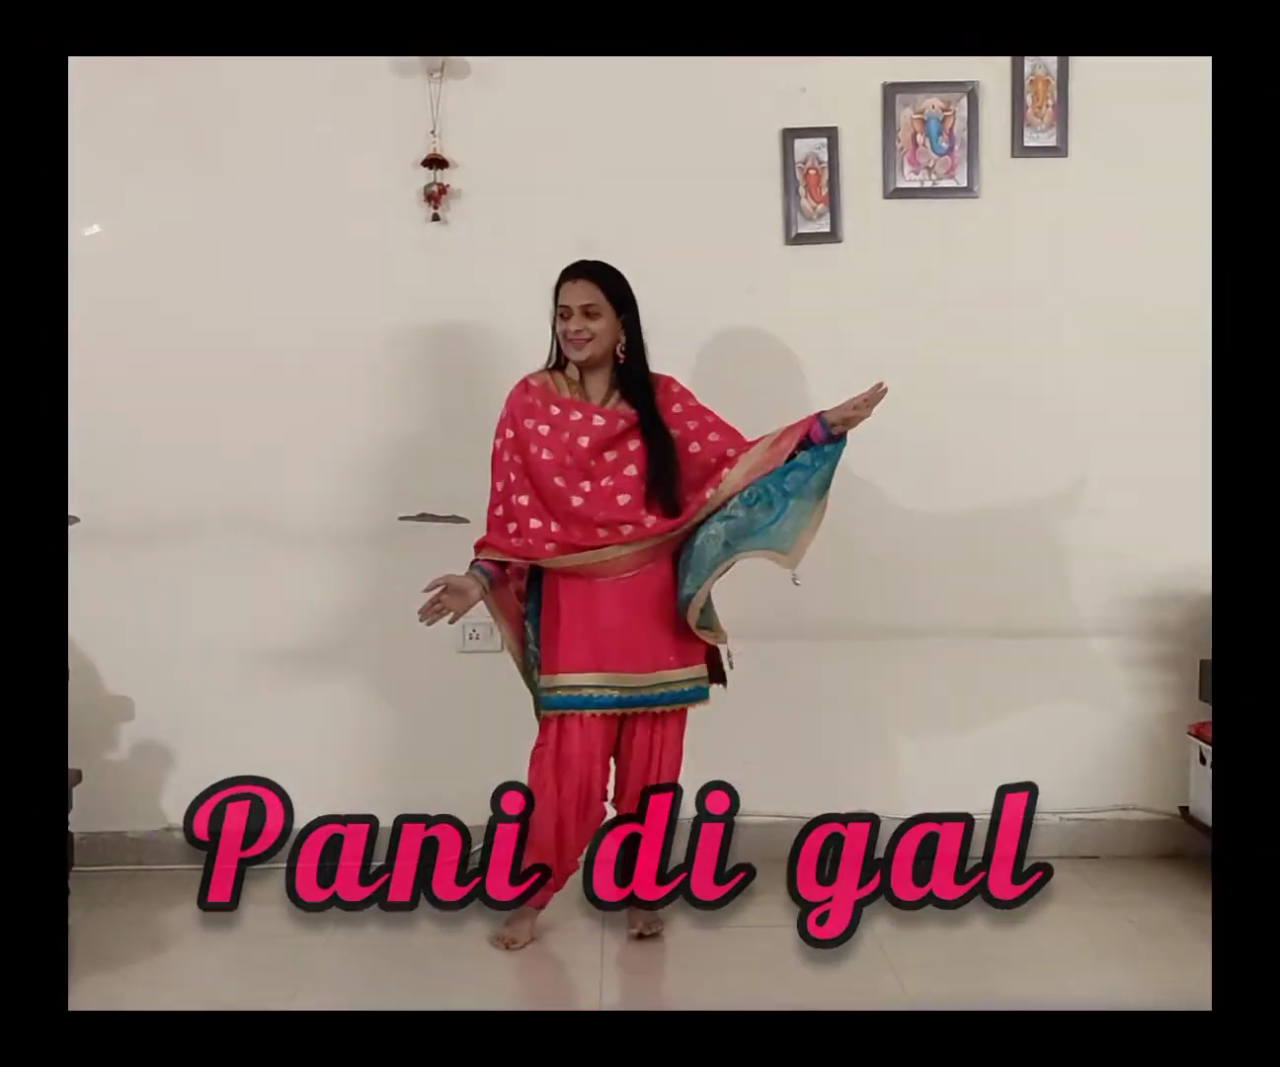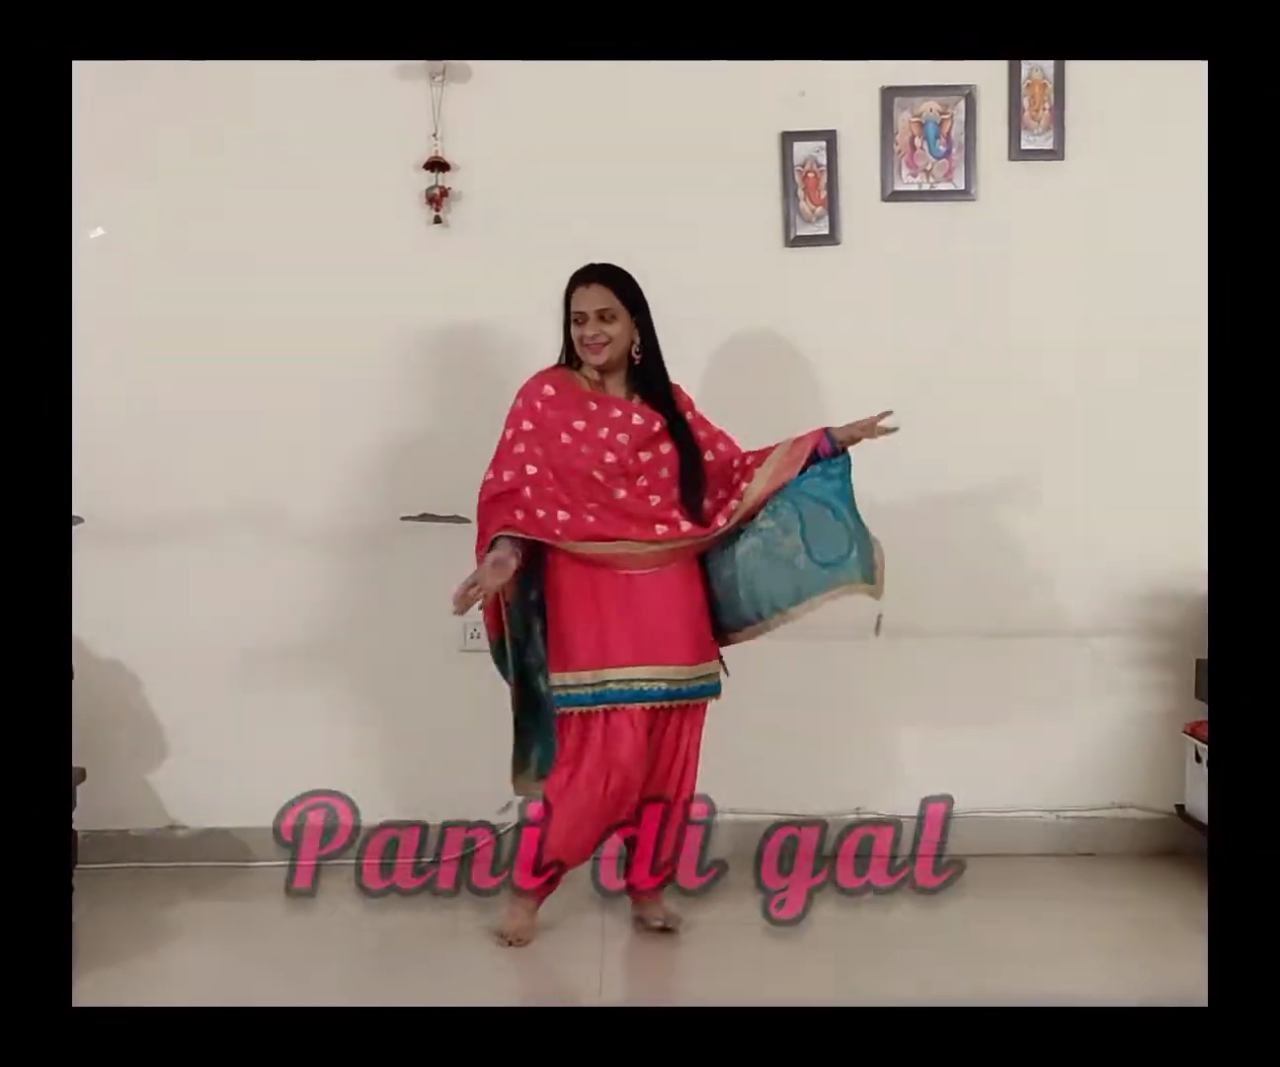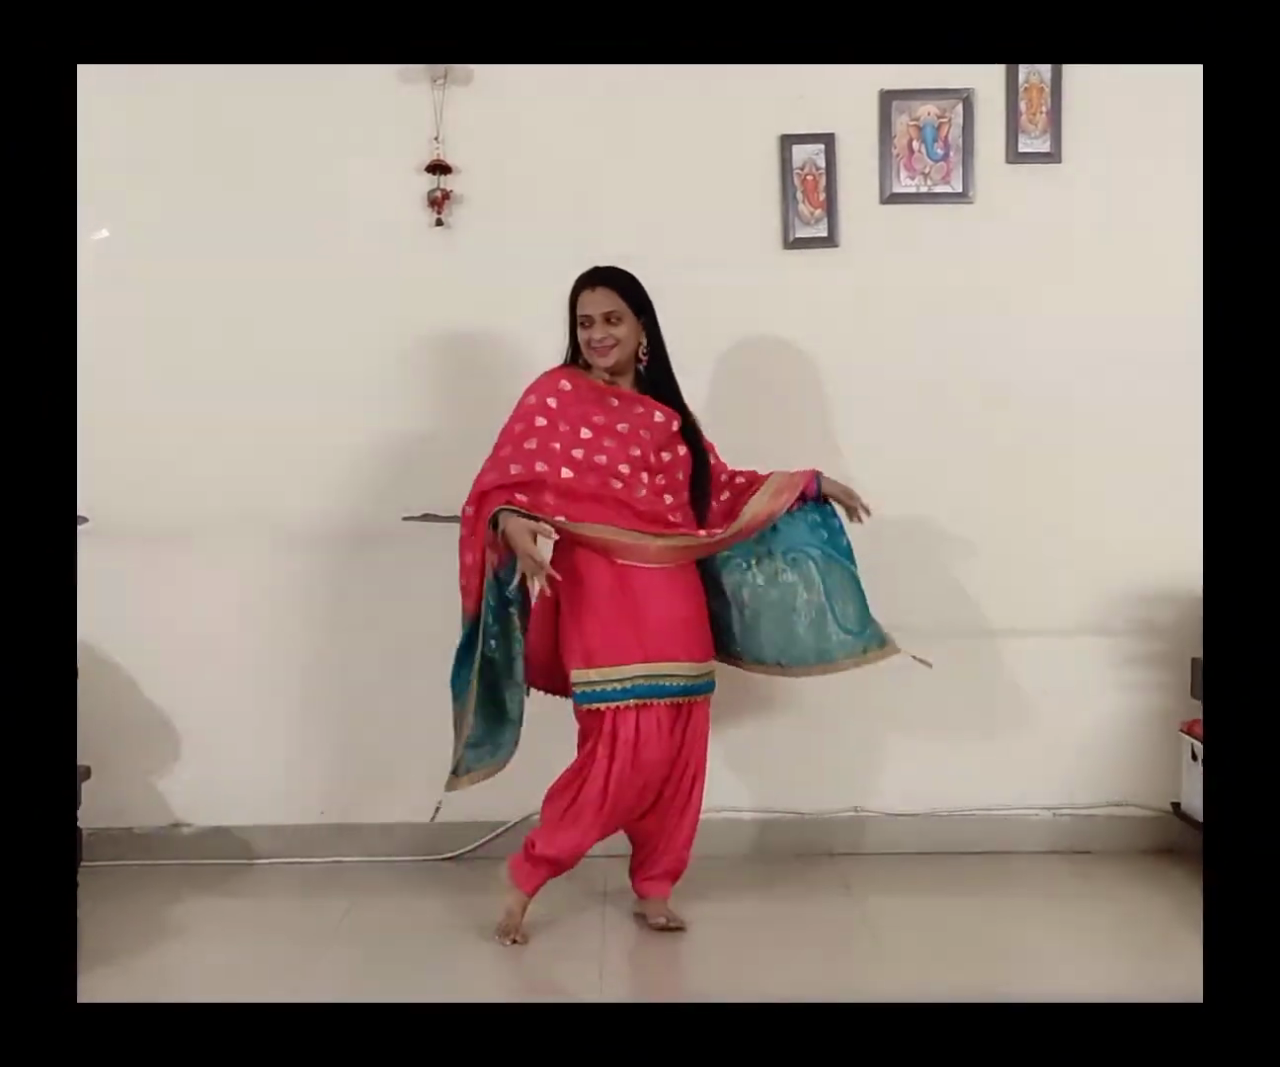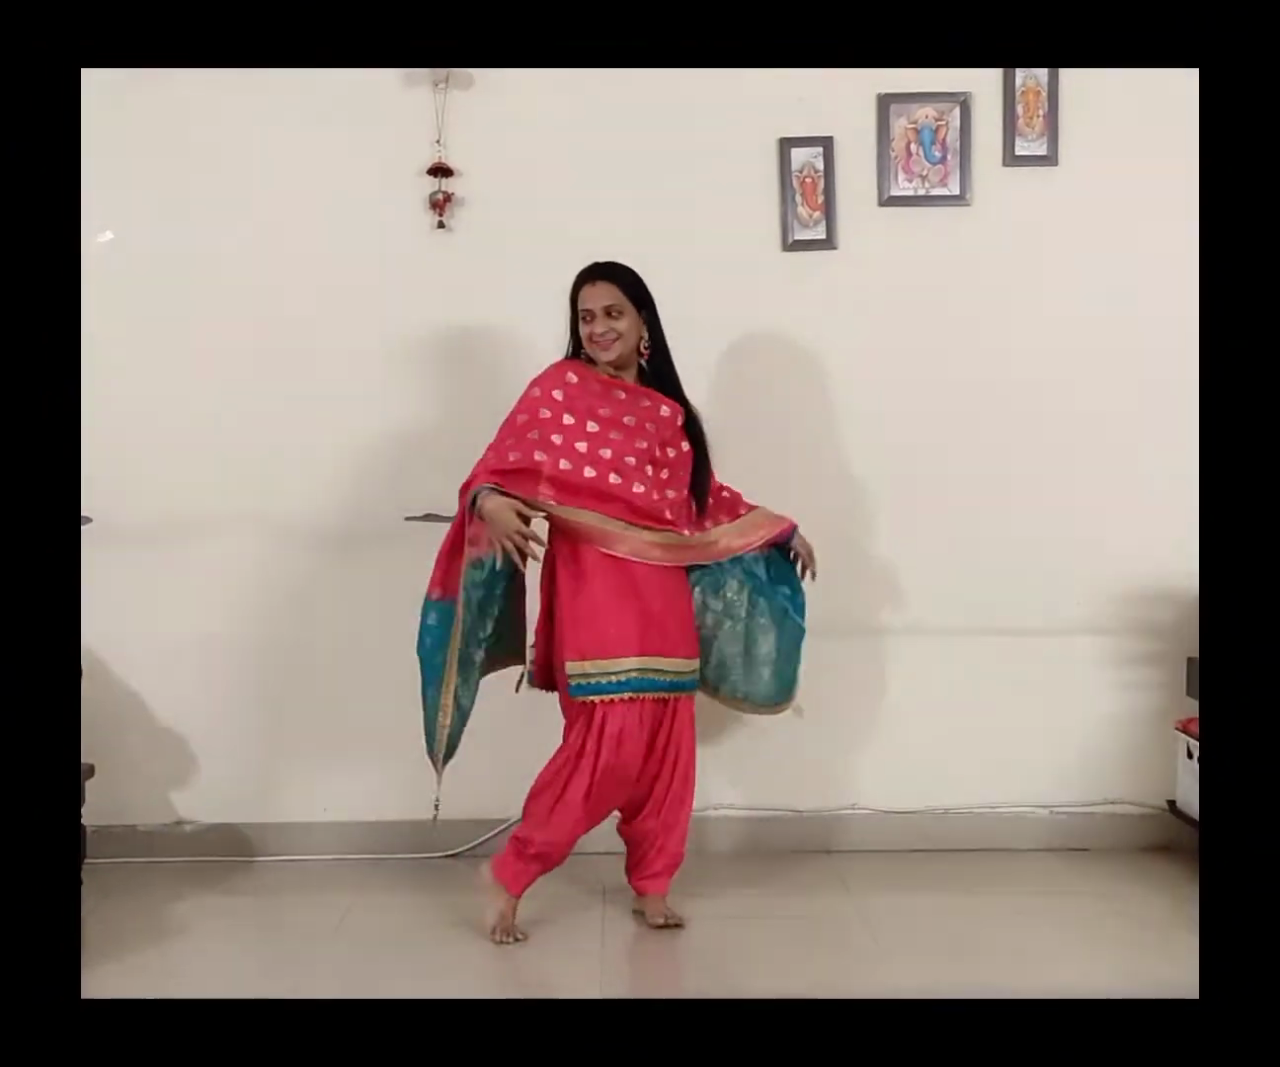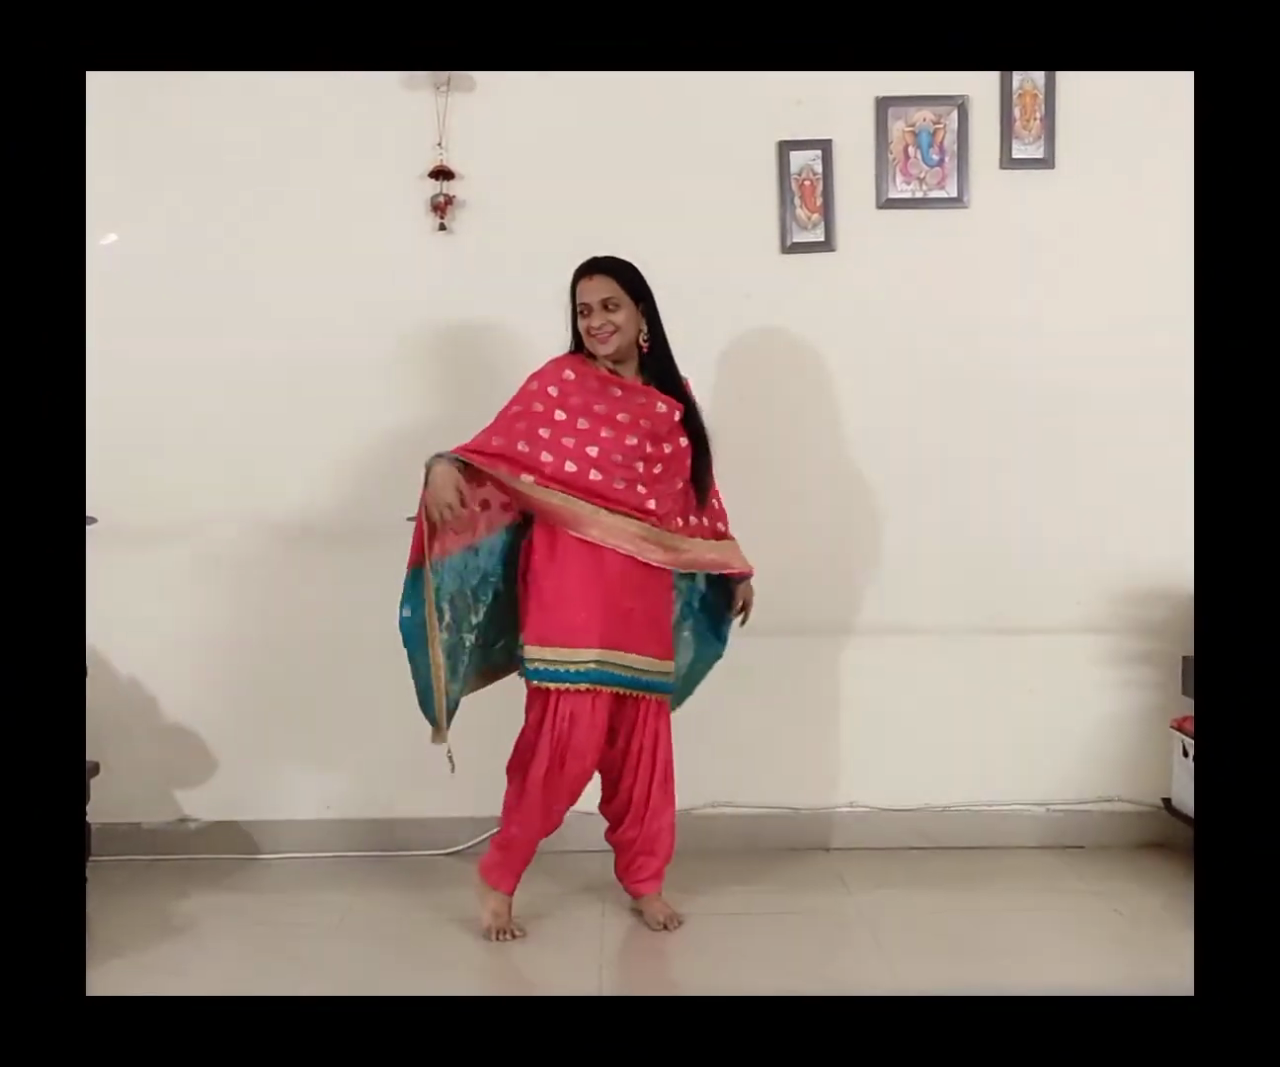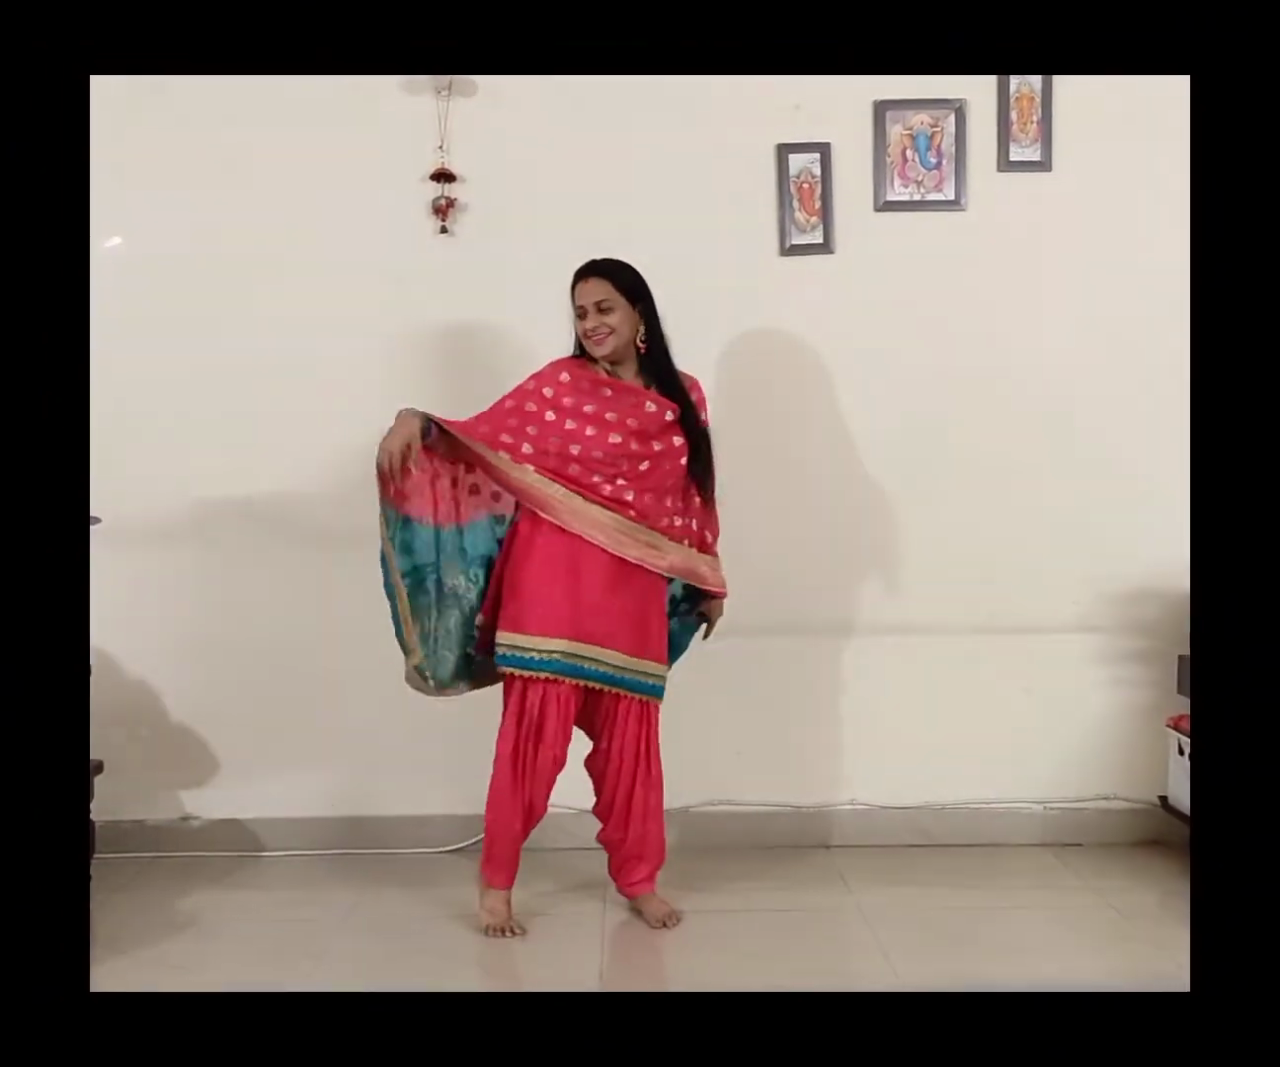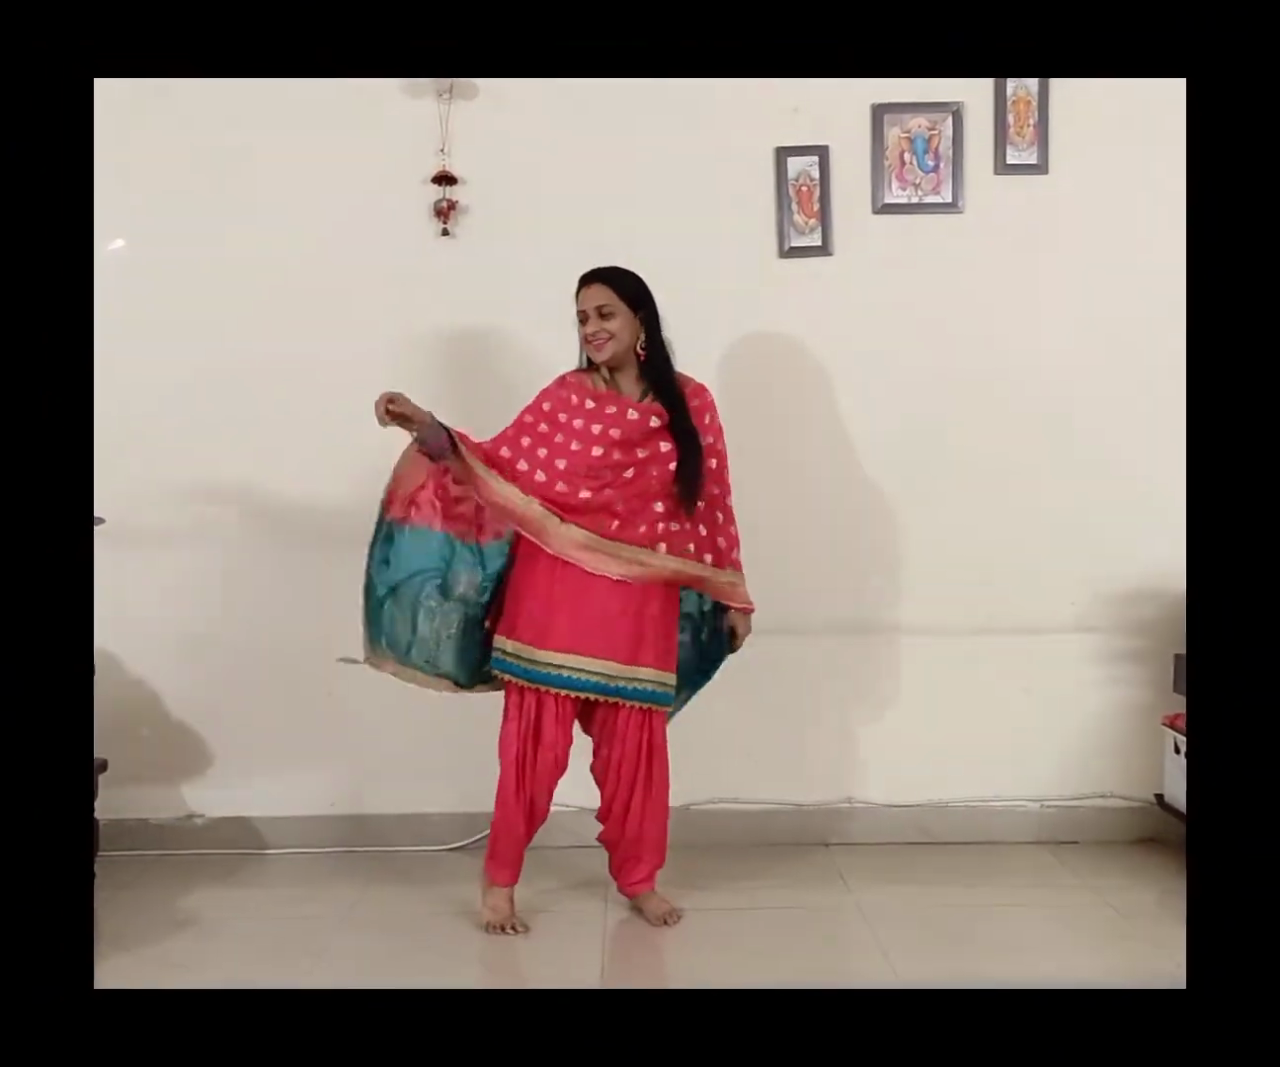
dt=0.2s
person 1, frame 1
left shoulder: (662, 398)
right shoulder: (531, 399)
left elbow: (735, 463)
right elbow: (515, 508)
left wrist: (826, 425)
right wrist: (481, 577)
left hip: (655, 601)
right hip: (576, 606)
left knee: (652, 756)
right knee: (569, 755)
right ankle: (532, 896)
person 1, frame 2
left shoulder: (669, 402)
right shoulder: (545, 395)
left elbow: (736, 472)
right elbow: (510, 494)
left wrist: (830, 439)
right wrist: (503, 556)
left hip: (672, 604)
right hip: (593, 602)
left knee: (671, 753)
right knee: (605, 753)
left ankle: (650, 888)
right ankle: (532, 888)
person 1, frame 3
left shoulder: (667, 405)
right shoulder: (554, 393)
left elbow: (720, 488)
right elbow: (503, 486)
left wrist: (814, 484)
right wrist: (516, 527)
left hip: (676, 599)
right hip: (602, 597)
left knee: (679, 750)
right knee: (628, 750)
left ankle: (653, 887)
right ankle: (528, 875)
person 1, frame 4
left shoulder: (667, 401)
right shoulder: (561, 387)
left elbow: (702, 494)
right elbow: (500, 470)
left wrist: (781, 530)
right wrist: (491, 504)
left hip: (663, 594)
right hip: (595, 588)
left knee: (668, 744)
right knee: (610, 742)
left ankle: (651, 883)
right ankle: (511, 875)
person 1, frame 5
left shoulder: (674, 395)
right shoulder: (561, 381)
left elbow: (694, 492)
right elbow: (494, 455)
left wrist: (733, 567)
right wrist: (443, 468)
left hip: (644, 590)
right hip: (571, 583)
left knee: (642, 741)
right knee: (566, 735)
left ankle: (645, 881)
right ankle: (499, 880)
person 1, frame 6
left shoulder: (683, 395)
right shoulder: (559, 383)
left elbow: (693, 495)
right elbow: (481, 442)
left wrist: (708, 581)
right wrist: (415, 421)
left hip: (633, 592)
right hip: (553, 582)
left knee: (630, 739)
right knee: (534, 735)
left ankle: (639, 879)
right ankle: (496, 882)
person 1, frame 7
left shoulder: (690, 402)
right shoulder: (564, 396)
left elbow: (710, 501)
right elbow: (496, 468)
left wrist: (732, 595)
right wrist: (426, 427)
left hip: (641, 600)
right hip: (555, 591)
left knee: (634, 744)
right knee: (534, 741)
left ankle: (639, 878)
right ankle: (499, 880)
